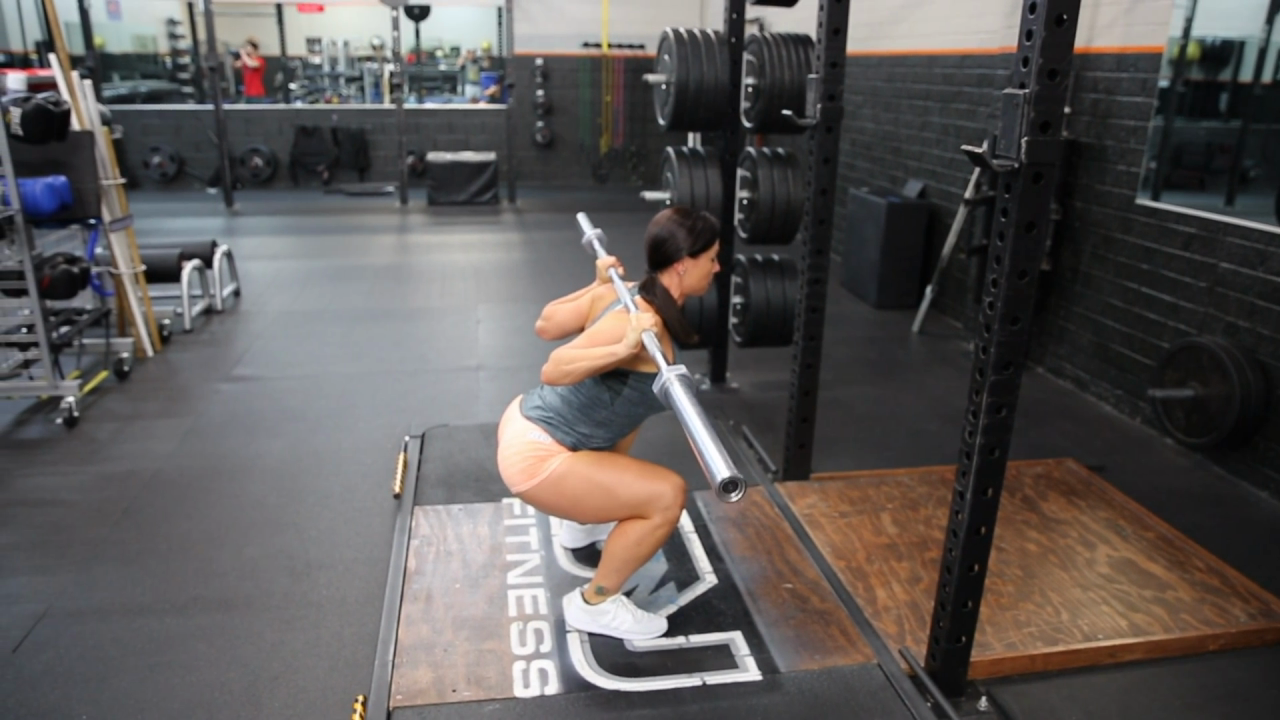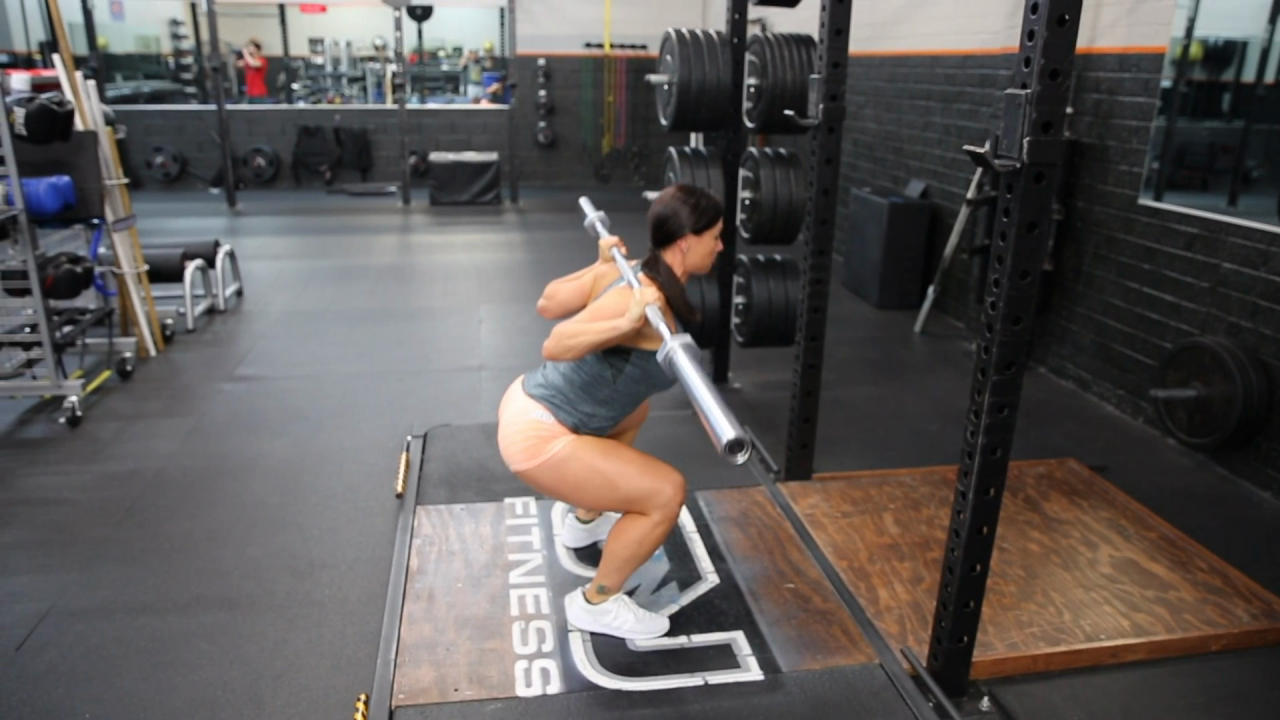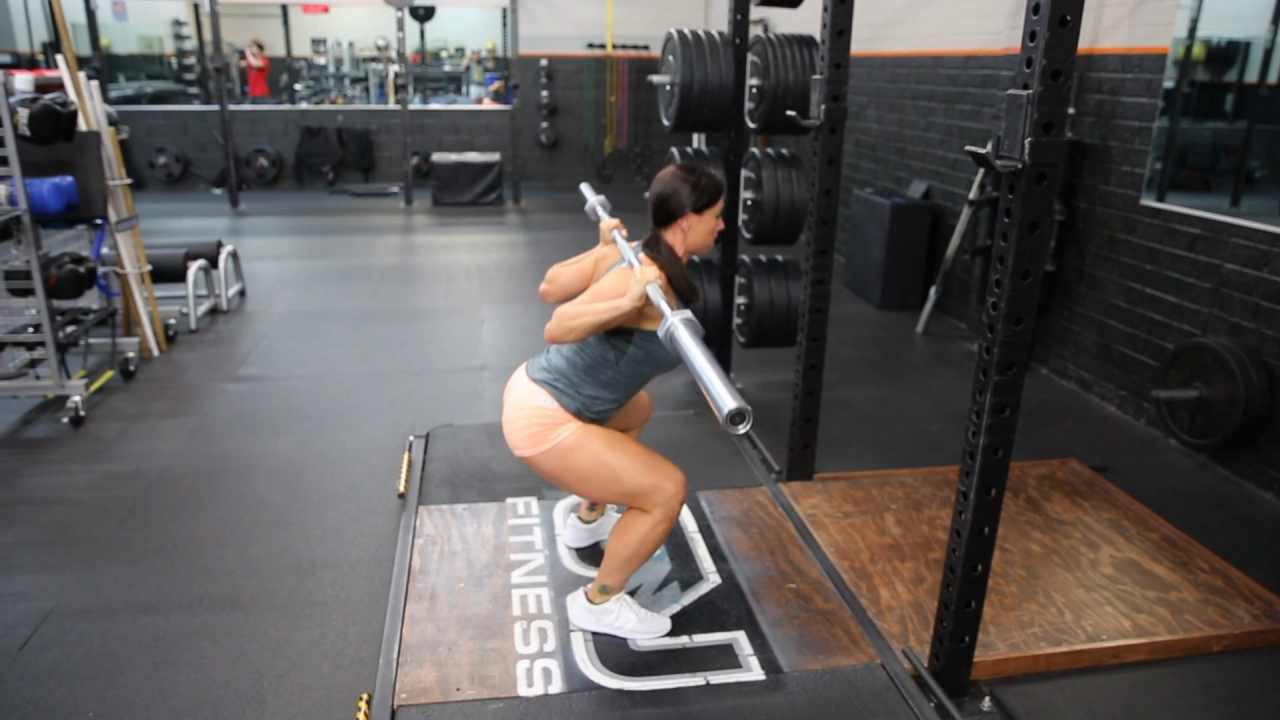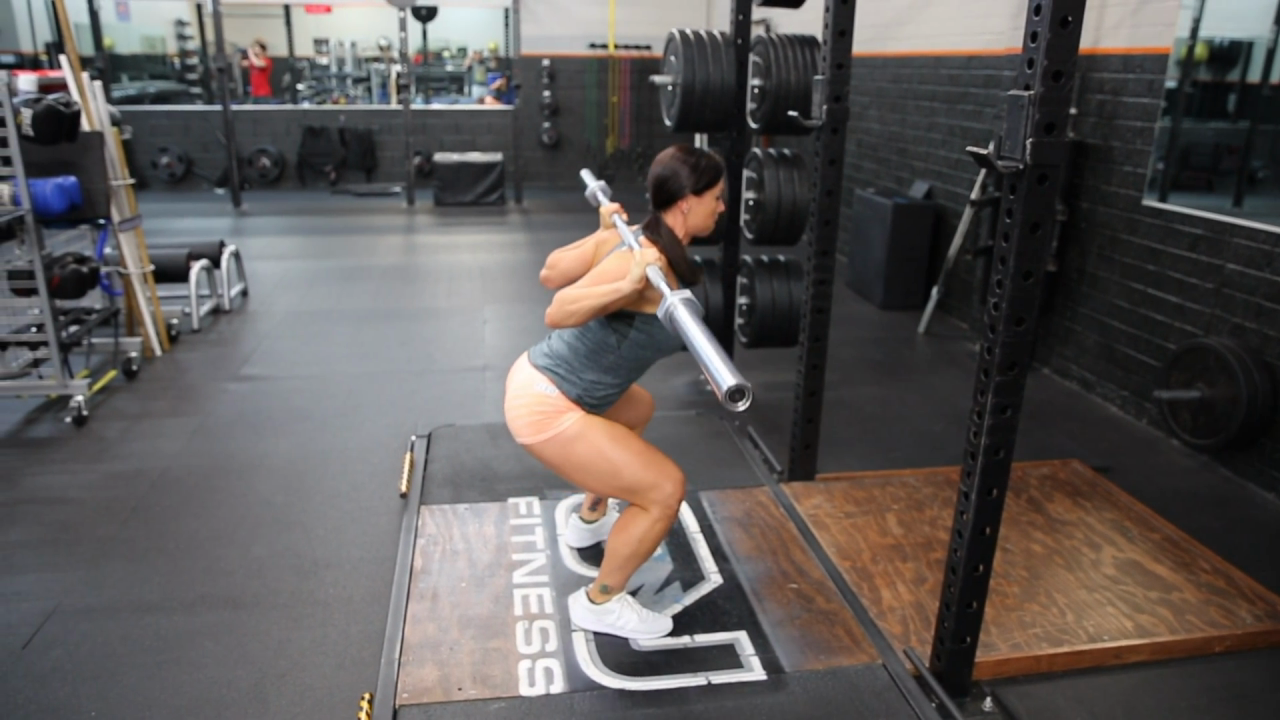
dt=0.2s
person 1, frame 1
left shoulder: (621, 294)
right shoulder: (639, 322)
left elbow: (545, 324)
right elbow: (553, 370)
left wrist: (597, 284)
right wrist: (624, 349)
left hip: (529, 423)
right hip: (536, 456)
left knee: (627, 411)
right knee: (666, 496)
left ankle: (584, 521)
right ankle: (594, 603)
person 1, frame 2
left shoulder: (624, 272)
right shoulder: (642, 297)
left elbow: (548, 303)
right elbow: (554, 346)
left wrist: (601, 263)
right wrist: (626, 323)
left hip: (531, 406)
right hip: (538, 437)
left knee: (633, 408)
right knee: (665, 493)
left ankle: (587, 518)
right ankle: (597, 603)
person 1, frame 3
left shoulder: (627, 253)
right shoulder: (642, 279)
left elbow: (549, 287)
right elbow: (557, 329)
left wrist: (602, 246)
right wrist: (628, 303)
left hip: (537, 392)
right hip: (542, 421)
left knee: (638, 409)
right knee: (666, 491)
left ankle: (590, 518)
right ankle: (599, 603)
person 1, frame 4
left shoulder: (628, 239)
right shoulder: (647, 262)
left elbow: (550, 272)
right elbow: (557, 313)
left wrist: (603, 230)
right wrist: (628, 286)
left hip: (542, 381)
right hip: (545, 408)
left knee: (638, 410)
right knee: (665, 488)
left ankle: (591, 518)
right ankle: (600, 603)
